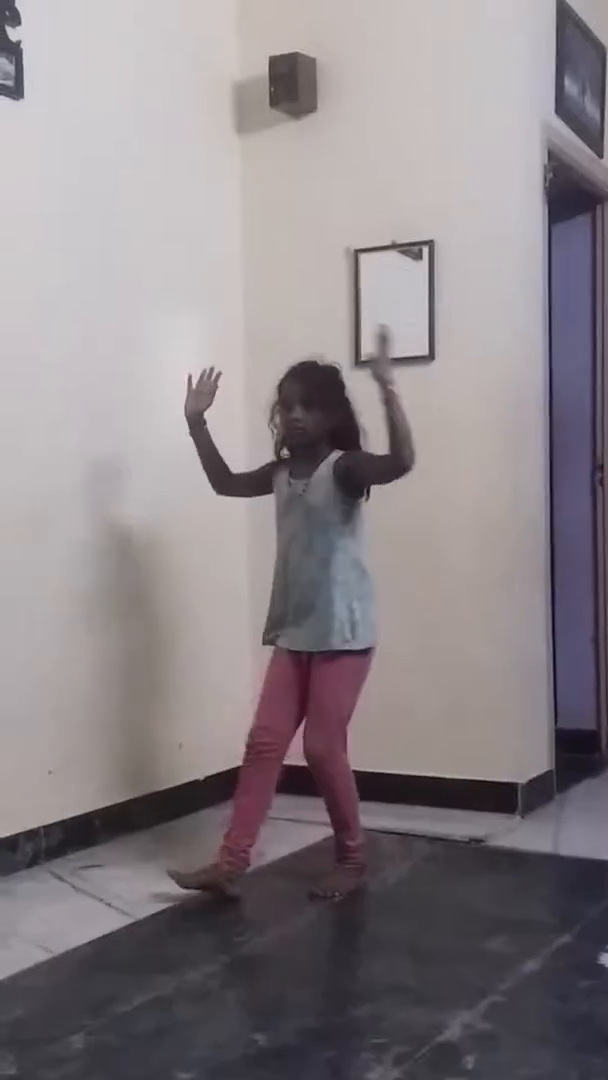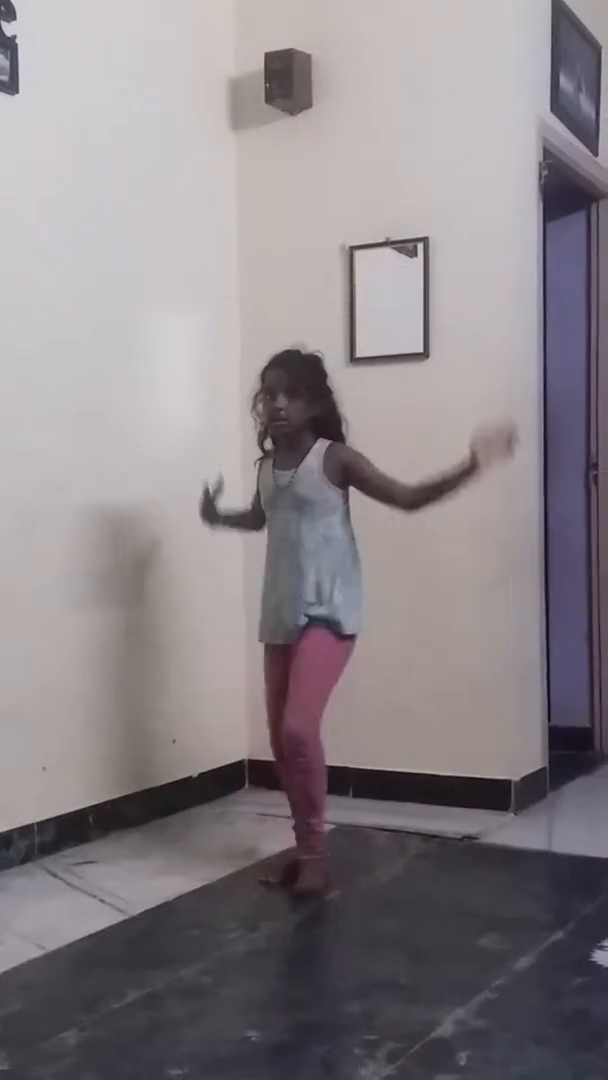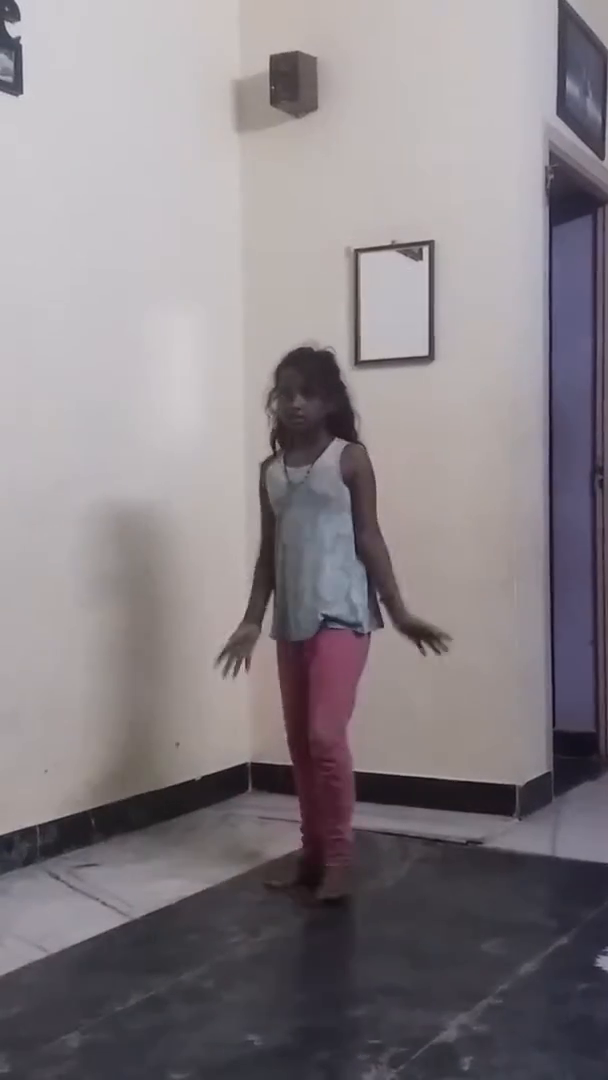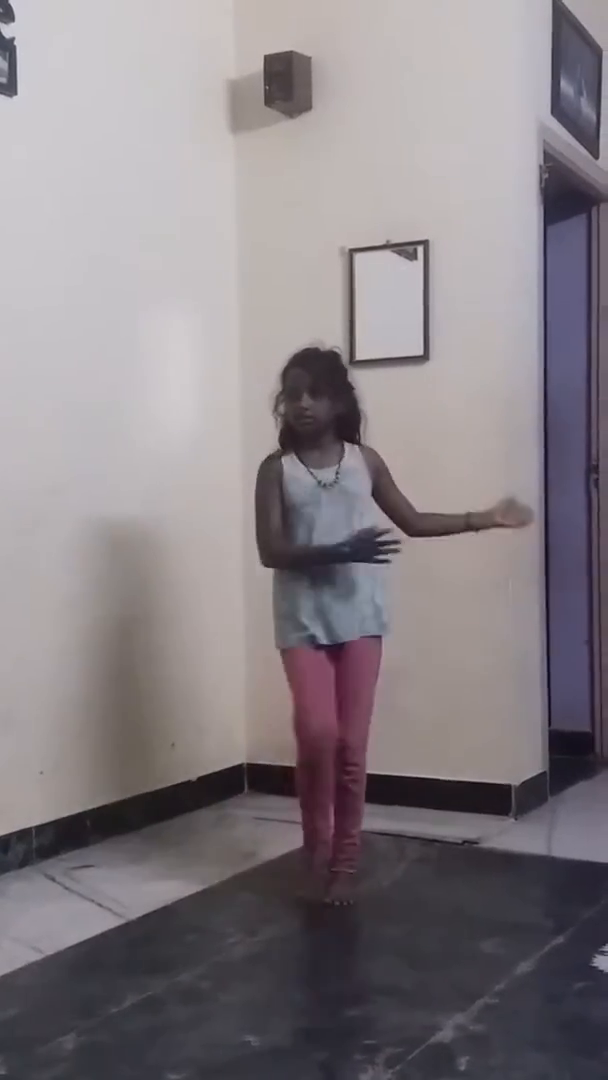
dt=0.4s
person 1, frame 1
left shoulder: (347, 468)
right shoulder: (280, 472)
left elbow: (402, 460)
right elbow: (225, 483)
left wrist: (386, 386)
right wrist: (197, 420)
left hip: (344, 633)
right hip: (291, 631)
left knee: (324, 749)
right knee: (263, 743)
left ankle: (352, 859)
right ankle: (231, 863)
person 1, frame 2
left shoulder: (335, 458)
right shoulder: (265, 467)
left elbow: (407, 498)
left wrist: (467, 468)
right wrist: (217, 516)
left hip: (327, 615)
right hip: (280, 619)
left knee: (298, 729)
right knee: (282, 740)
left ankle: (312, 847)
right ankle: (308, 848)
person 1, frame 3
left shoulder: (350, 458)
right shoulder: (270, 470)
left elbow: (369, 540)
right elbow: (269, 552)
left wrist: (400, 613)
right wrist: (250, 623)
left hip: (341, 616)
right hip: (291, 621)
left knee: (325, 735)
right knee: (299, 742)
left ankle: (338, 857)
right ankle: (314, 850)
person 1, frame 4
left shoulder: (365, 461)
right shoulder: (275, 469)
left elbow: (412, 521)
right elbow: (270, 550)
left wrist: (484, 519)
right wrist: (337, 551)
left hip: (359, 620)
right hip: (301, 623)
left knee: (352, 747)
right knee: (317, 733)
left ankle: (343, 865)
right ankle: (316, 847)
